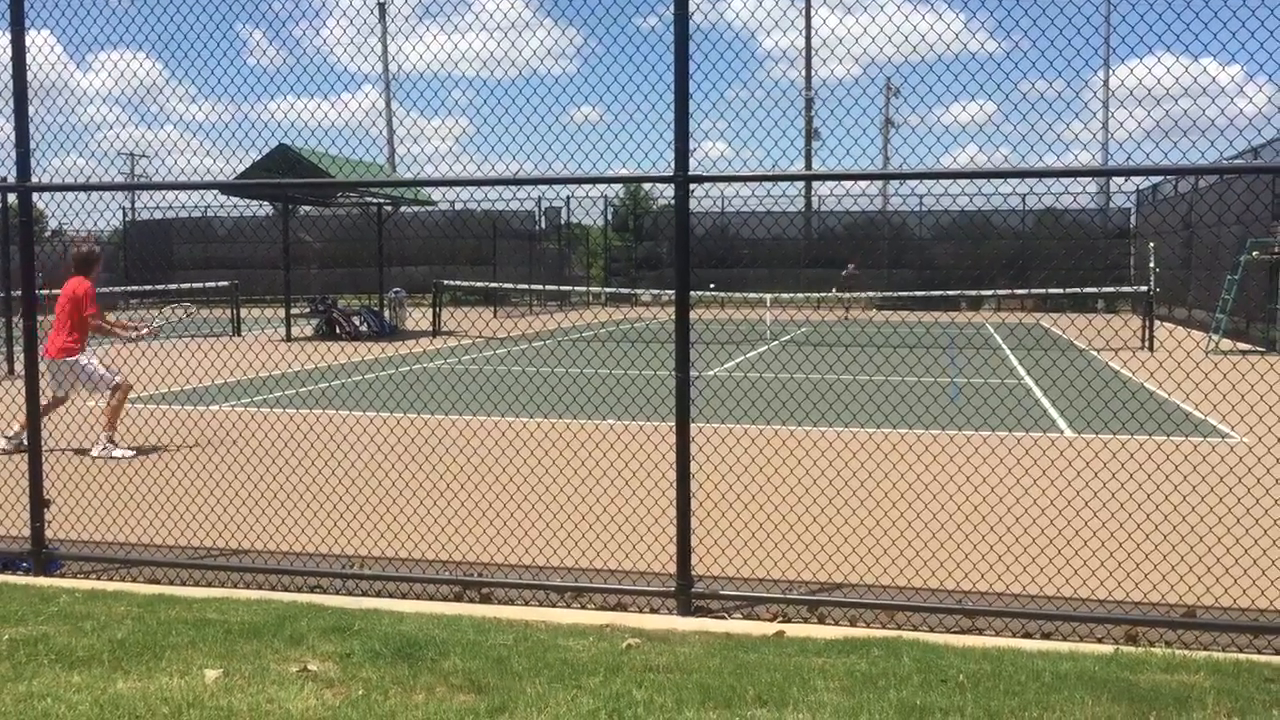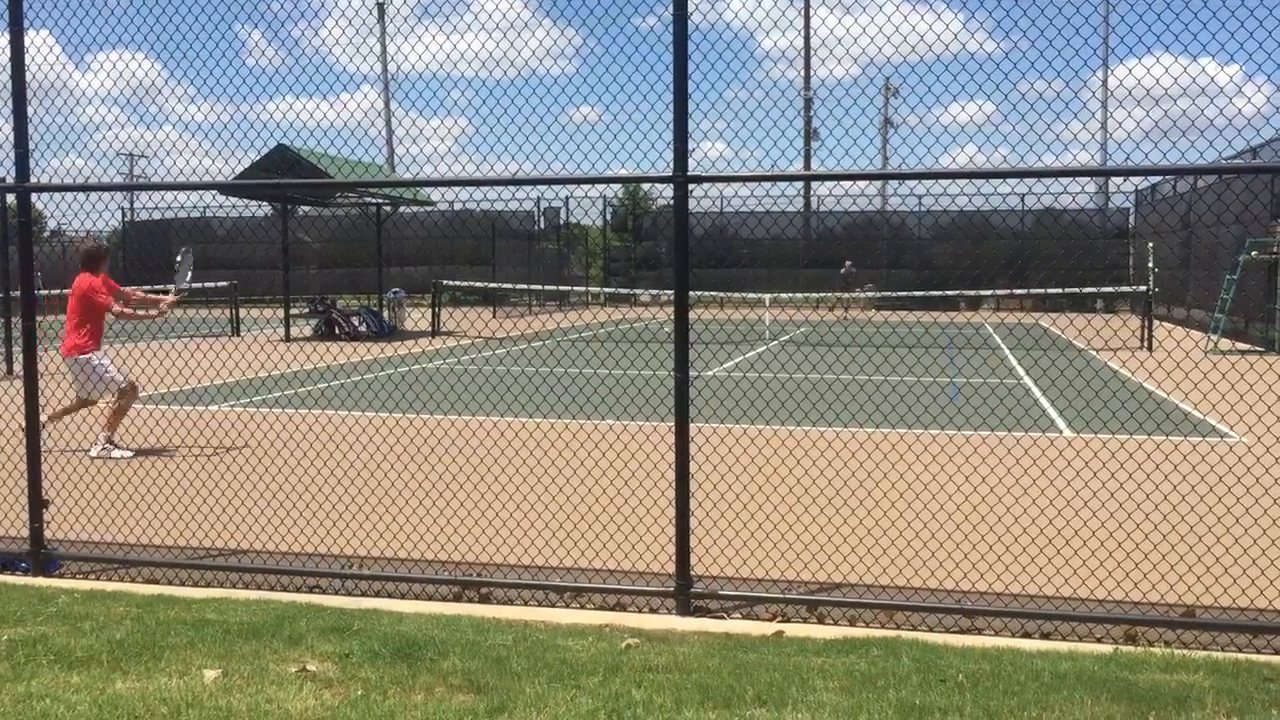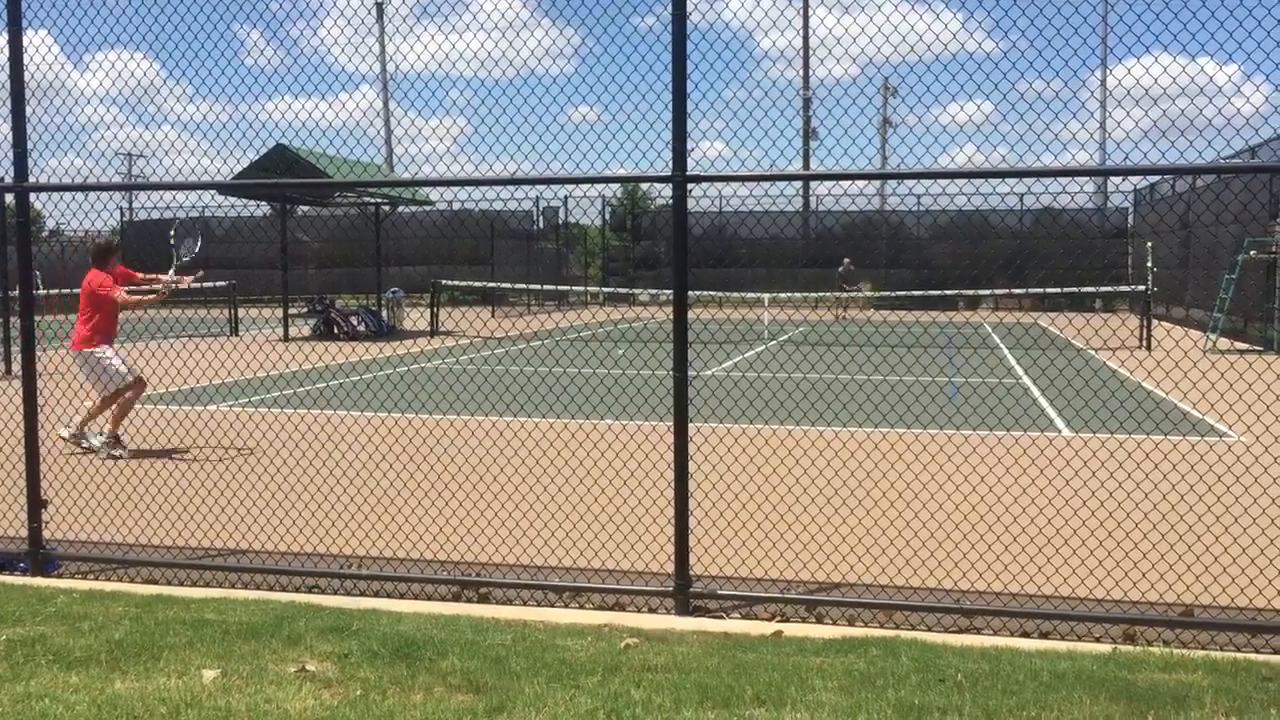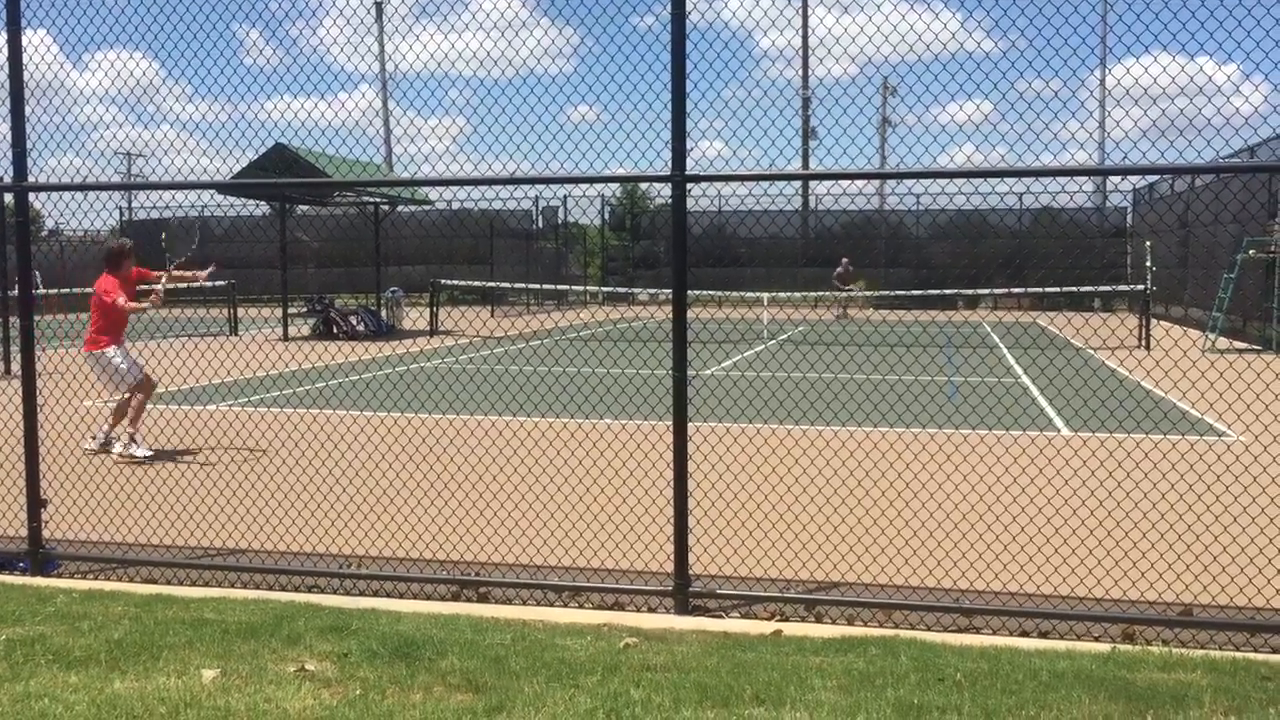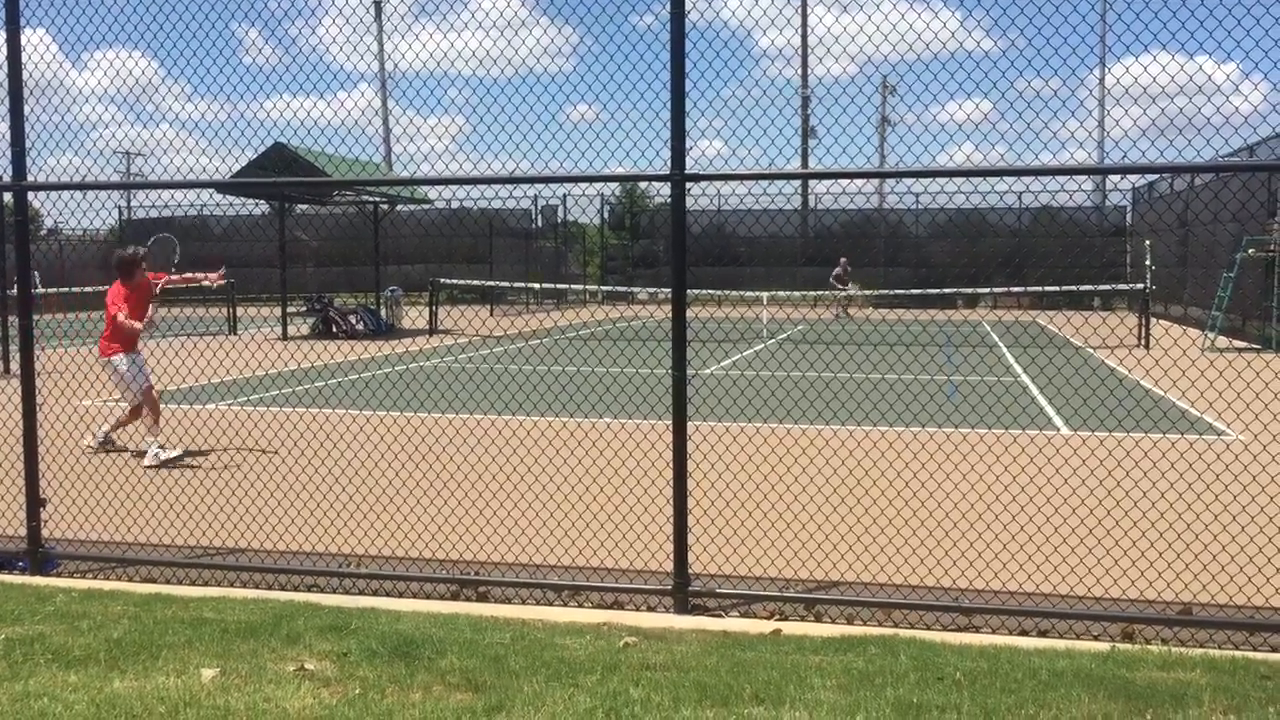
dt=0.1s
person 1, frame 1
left shoulder: (76, 285)
right shoulder: (85, 287)
left elbow: (101, 317)
right elbow: (95, 325)
left wrist: (132, 326)
right wrist: (127, 335)
left hip: (57, 353)
right hip: (71, 355)
left knee: (57, 399)
right knee: (121, 388)
right ankle: (104, 444)
person 1, frame 2
left shoulder: (98, 279)
right shoulder: (89, 283)
left elbow: (129, 295)
right elbow: (117, 311)
left wrist: (162, 300)
right wrist: (151, 314)
left hip: (77, 351)
right hip: (83, 352)
left knee: (85, 400)
right knee: (127, 390)
left ankle: (40, 424)
right ankle: (102, 445)
person 1, frame 3
left shoulder: (116, 272)
right shoulder: (99, 278)
left elbow: (147, 278)
right elbow: (126, 301)
left wrist: (179, 279)
right wrist: (155, 298)
left hip: (100, 345)
right hip: (92, 347)
left knee: (115, 392)
right knee: (135, 386)
left ankle: (75, 429)
right ankle: (108, 440)
person 1, frame 4
left shoulder: (130, 274)
right shoulder: (107, 284)
left elbow: (163, 275)
right elbow: (125, 307)
left wrist: (196, 275)
right wrist: (147, 305)
left hip: (112, 346)
right hip: (102, 348)
left knee: (136, 391)
right knee: (144, 385)
left ankle: (101, 439)
right ankle: (129, 439)
person 1, frame 5
left shoulder: (147, 281)
right shoulder: (116, 291)
left elbow: (178, 278)
right elbow: (122, 320)
left wrist: (207, 276)
right wrist: (138, 326)
left hip: (131, 352)
right hip: (115, 353)
left knee: (141, 404)
right knee: (149, 395)
left ankle: (102, 436)
right ankle: (155, 448)
